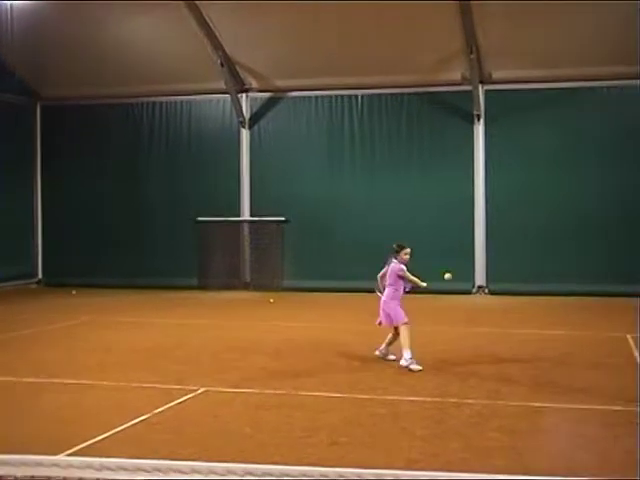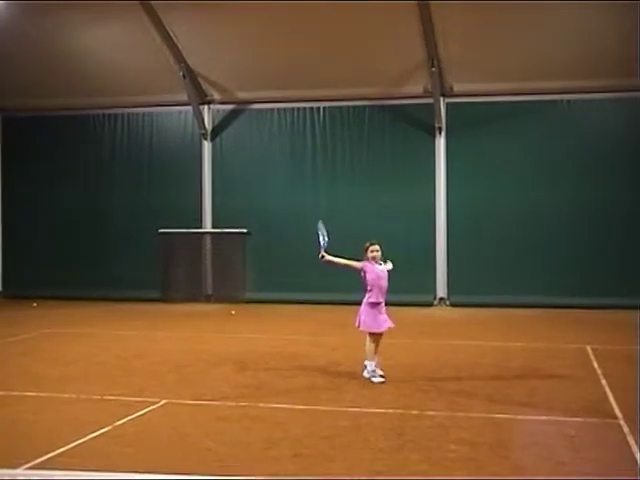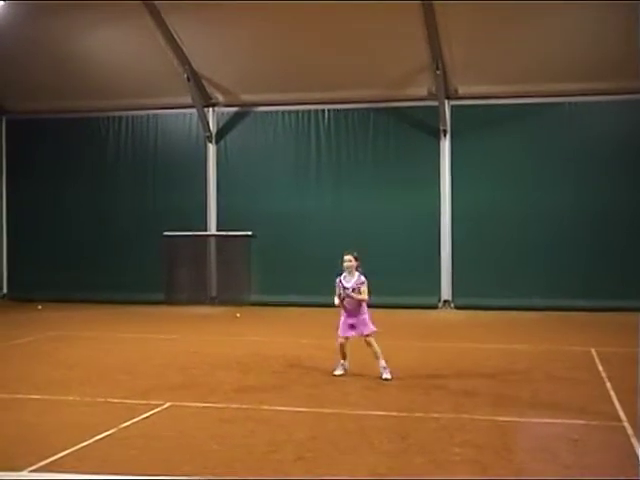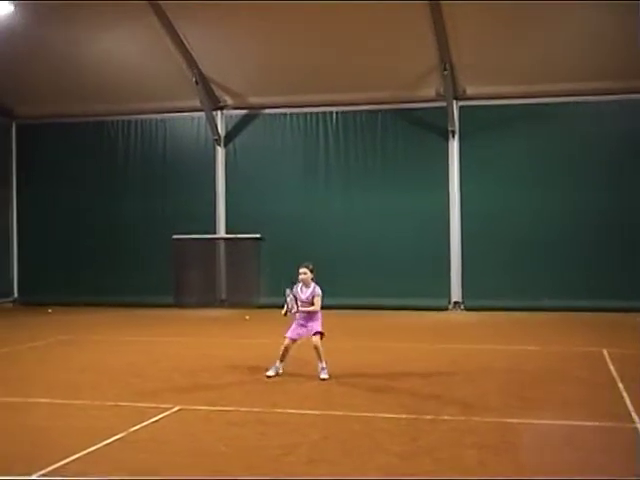
dt=0.7s
person 1, frame 1
left shoulder: (391, 265)
right shoulder: (398, 267)
left elbow: (380, 277)
right elbow: (411, 279)
left wrist: (383, 289)
right wrist: (422, 284)
left hip: (389, 301)
right hip: (391, 302)
left knee: (398, 330)
right knee: (404, 328)
left ankle: (383, 351)
right ankle: (406, 359)
person 1, frame 2
left shoulder: (381, 266)
right shoulder: (364, 266)
right elbow: (345, 262)
left wrist: (389, 266)
right wrist: (326, 257)
left hip: (380, 305)
right hip: (369, 305)
left knee: (378, 336)
right knee: (372, 337)
left ankle: (372, 364)
right ankle: (370, 370)
person 1, frame 3
left shoulder: (361, 279)
right shoulder: (339, 280)
left elbow: (365, 298)
right elbow: (337, 296)
left wrist: (351, 295)
right wrist: (337, 300)
left hip: (361, 314)
right hip: (346, 315)
left knee: (370, 341)
right knee: (342, 342)
left ankle: (384, 368)
right ankle: (343, 365)
person 1, frame 4
left shoulder: (316, 289)
right shoulder: (296, 288)
left elbow: (317, 308)
left wrist: (301, 309)
right wrist: (286, 308)
left hip: (313, 320)
right hip: (300, 321)
left knee: (316, 342)
right knee: (286, 344)
left ankle: (323, 369)
right ankle: (277, 367)
